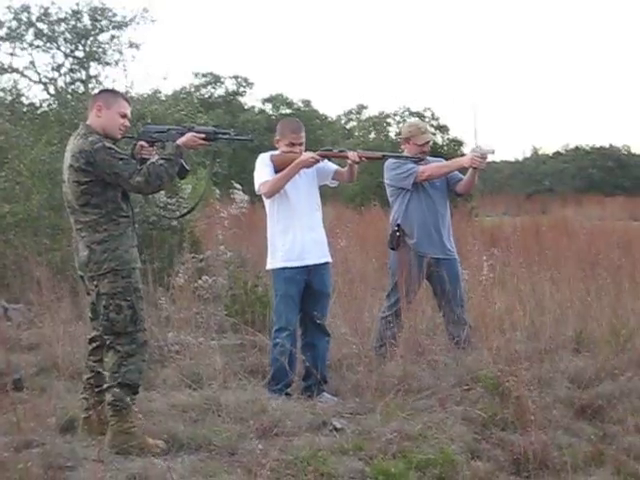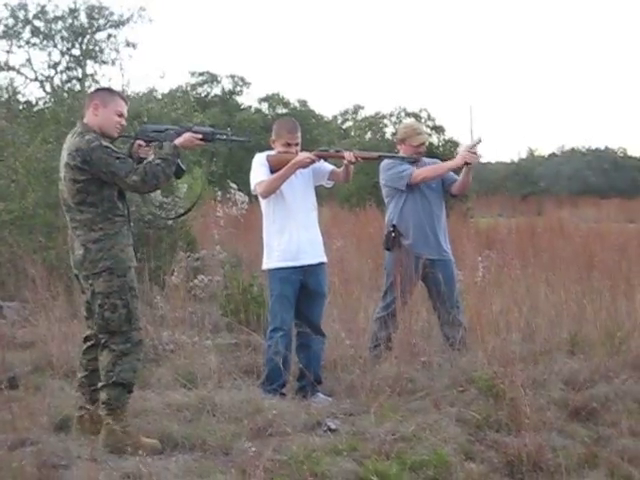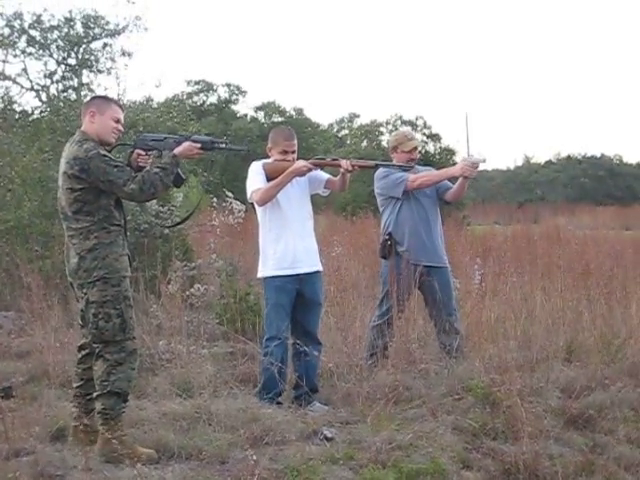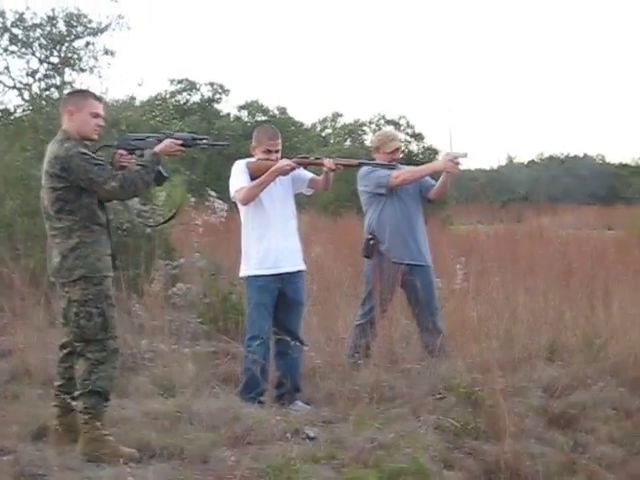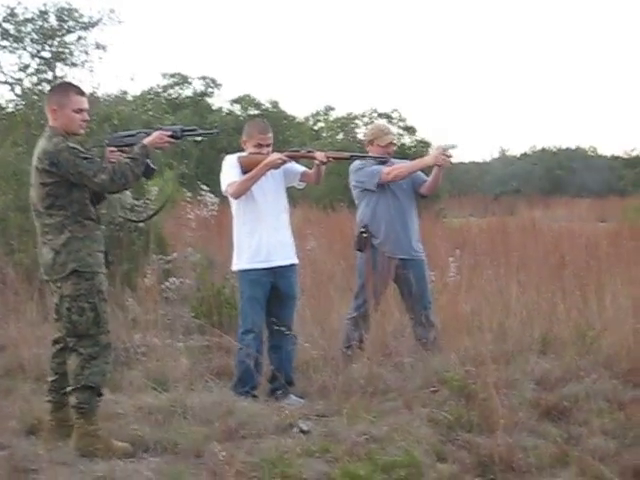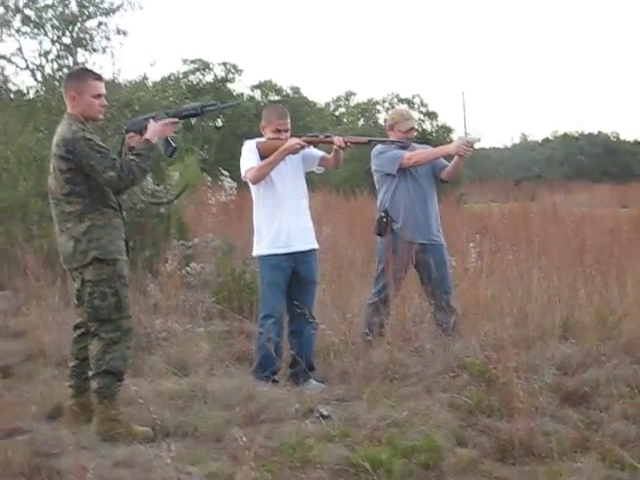
dt=0.4s
person 1, frame 1
left shoulder: (82, 144)
right shoulder: (94, 147)
left elbow: (125, 180)
right elbow: (146, 182)
left wrist: (137, 159)
right wrist: (178, 147)
left hip: (96, 256)
right hip: (112, 257)
left knee: (105, 335)
right knee: (129, 339)
left ankle: (94, 414)
right ankle: (121, 428)
person 1, frame 2
left shoulder: (78, 142)
right shoulder: (91, 146)
left elbow: (120, 179)
right elbow: (142, 181)
left wrist: (134, 158)
right wrist: (175, 147)
left hip: (91, 254)
right hip: (107, 255)
left knee: (99, 334)
right knee: (124, 338)
left ankle: (89, 412)
right ankle: (114, 428)
person 1, frame 3
left shoulder: (78, 151)
right shoulder: (88, 154)
left elbow: (119, 188)
right elbow: (139, 190)
left wrist: (133, 167)
right wrist: (174, 156)
left hip: (89, 264)
right hip: (102, 264)
left knee: (94, 343)
right knee: (118, 347)
left ankle: (84, 422)
right ankle: (110, 437)
person 1, frame 4
left shoulder: (62, 151)
right shoulder: (70, 154)
left elbow: (100, 191)
right elbow: (121, 188)
left wrist: (117, 167)
right wrist: (156, 155)
left hip: (72, 263)
right hip: (85, 264)
left knee: (76, 342)
right knee: (100, 346)
left ankle: (66, 422)
right ankle: (93, 436)
person 1, frame 5
left shoulder: (52, 148)
right shoulder: (59, 149)
left elbow: (90, 191)
right elbow: (112, 181)
left wrist: (107, 164)
right wrist: (145, 147)
left hip: (64, 259)
right hip: (77, 260)
left knee: (69, 338)
right knee: (92, 341)
left ankle: (58, 418)
right ankle: (86, 430)
person 1, frame 6
left shoulder: (70, 135)
right shoulder: (76, 137)
left elbow: (108, 183)
right elbow: (121, 177)
left wrist: (131, 151)
right wrist: (149, 142)
left hip: (84, 246)
right hip: (98, 247)
left knee: (90, 324)
right knee: (113, 327)
left ankle: (80, 404)
right ankle: (107, 416)
person 2, frame 1
left shoulder: (313, 162)
right shoulder: (266, 161)
left elbow: (346, 178)
right elbow: (267, 190)
left wrist: (352, 164)
right wrist: (297, 164)
left hip: (318, 258)
right hip: (286, 261)
left knee: (317, 326)
right knee: (285, 328)
left ankle: (314, 386)
right ankle: (278, 389)
person 2, frame 2
left shoulder: (309, 162)
right shoulder: (262, 160)
left elbow: (342, 178)
right elbow: (263, 191)
left wrist: (348, 164)
right wrist: (293, 165)
left hip: (314, 258)
right hip: (282, 261)
left knee: (312, 327)
right knee: (280, 328)
left ankle: (309, 386)
right ankle: (272, 390)
person 2, frame 3
left shoulder: (305, 170)
right shoulder: (259, 168)
left elbow: (338, 187)
right elbow: (260, 198)
left wrist: (344, 172)
right wrist: (291, 173)
left hip: (309, 266)
right hip: (278, 269)
left knee: (308, 336)
right knee: (277, 337)
left ankle: (305, 395)
right ankle: (268, 398)
person 2, frame 4
left shoulder: (288, 170)
right shoulder: (242, 168)
left elbow: (321, 186)
right elbow: (243, 197)
left wrist: (327, 172)
right wrist: (273, 172)
left hip: (292, 266)
right hip: (260, 268)
left knee: (290, 335)
right knee: (258, 336)
left ankle: (287, 394)
right ankle: (250, 398)
person 2, frame 5
left shoulder: (280, 164)
right shoulder: (233, 162)
left elbow: (313, 179)
right elbow: (234, 191)
left wrist: (319, 165)
right wrist: (264, 166)
left hip: (284, 260)
right hip: (252, 262)
left knee: (283, 329)
right knee: (251, 330)
left ankle: (281, 388)
right ankle: (244, 392)
person 2, frame 6
left shoulder: (299, 149)
right shoulder: (252, 148)
left elbow: (332, 164)
right elbow: (254, 177)
left wrist: (338, 149)
right wrist: (283, 151)
left hip: (304, 245)
right hip: (272, 247)
left knee: (304, 314)
right knee: (272, 315)
left ankle: (302, 373)
right ankle: (265, 377)
person 3, frame 1
left shoulder: (439, 164)
right shoulder: (394, 166)
left elbow: (462, 188)
right elbow: (424, 174)
left wrist: (474, 169)
right wrist: (462, 161)
left hip: (443, 248)
right hip: (409, 248)
left knee: (455, 305)
right knee: (396, 304)
right ankle: (381, 354)
person 3, frame 2
left shoulder: (435, 165)
right shoulder: (389, 167)
left elbow: (458, 189)
right elbow: (418, 177)
left wrist: (467, 167)
right wrist: (455, 162)
left hip: (439, 249)
right hip: (404, 249)
left knee: (450, 306)
right knee: (391, 305)
right ankle: (377, 355)
person 3, frame 3
left shoulder: (429, 172)
right shoulder: (384, 175)
left elbow: (451, 196)
right elbow: (415, 182)
left wrist: (464, 177)
right wrist: (453, 170)
left hip: (434, 256)
right hip: (400, 256)
left knee: (447, 313)
right knee: (387, 312)
left ankle: (457, 361)
right ankle: (372, 363)
person 3, frame 4
left shoulder: (413, 172)
right shoulder: (368, 174)
left elbow: (434, 194)
right elbow: (398, 179)
left wrist: (447, 174)
right wrist: (436, 165)
left hip: (417, 256)
right hip: (383, 256)
left knee: (429, 311)
right knee: (370, 312)
right ankle: (355, 361)
person 3, frame 5
left shoulder: (405, 166)
right shoulder: (359, 168)
left elbow: (426, 189)
right elbow: (390, 175)
left wrist: (438, 168)
right wrist: (427, 160)
left hip: (410, 249)
right hip: (376, 249)
left knee: (422, 305)
right knee: (363, 306)
right ankle: (349, 355)
person 3, frame 6
left shoulder: (426, 151)
right shoulder: (380, 153)
left elbow: (447, 174)
right elbow: (410, 160)
left wrist: (459, 156)
right wrist: (448, 148)
left hip: (430, 234)
right hip: (396, 234)
left knee: (442, 290)
right knee: (383, 290)
left ankle: (452, 338)
right ankle: (370, 340)
